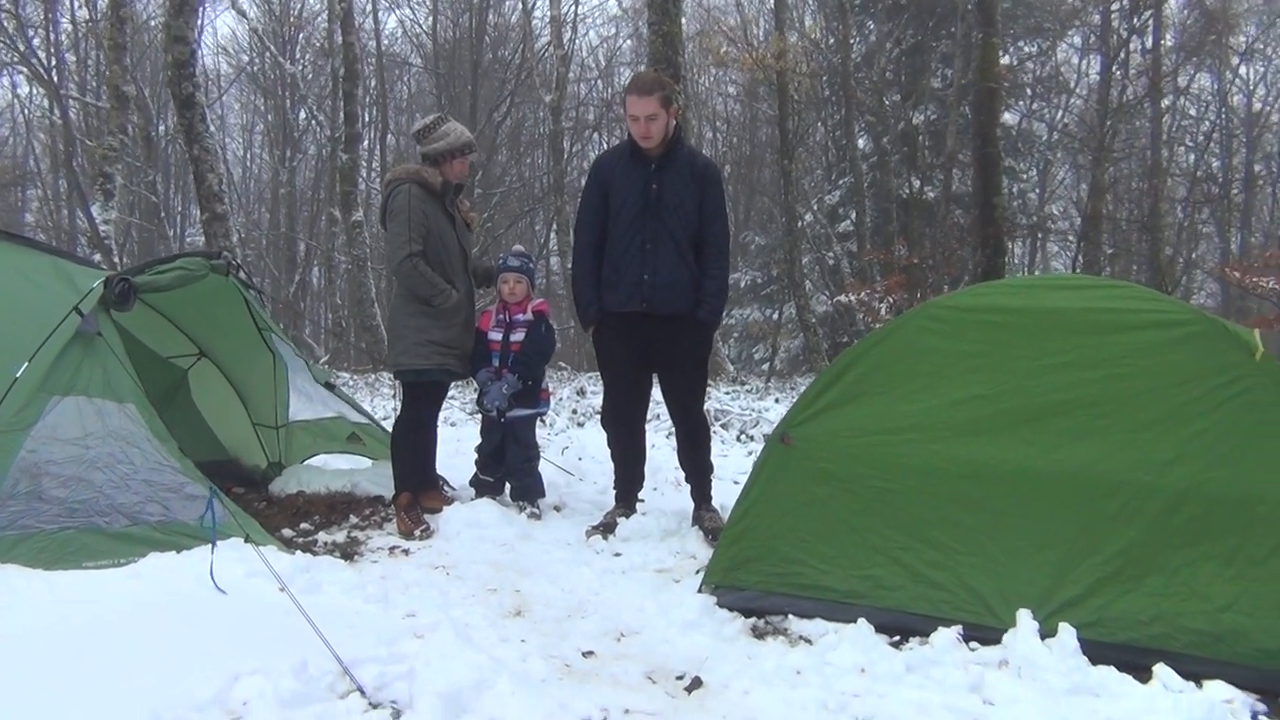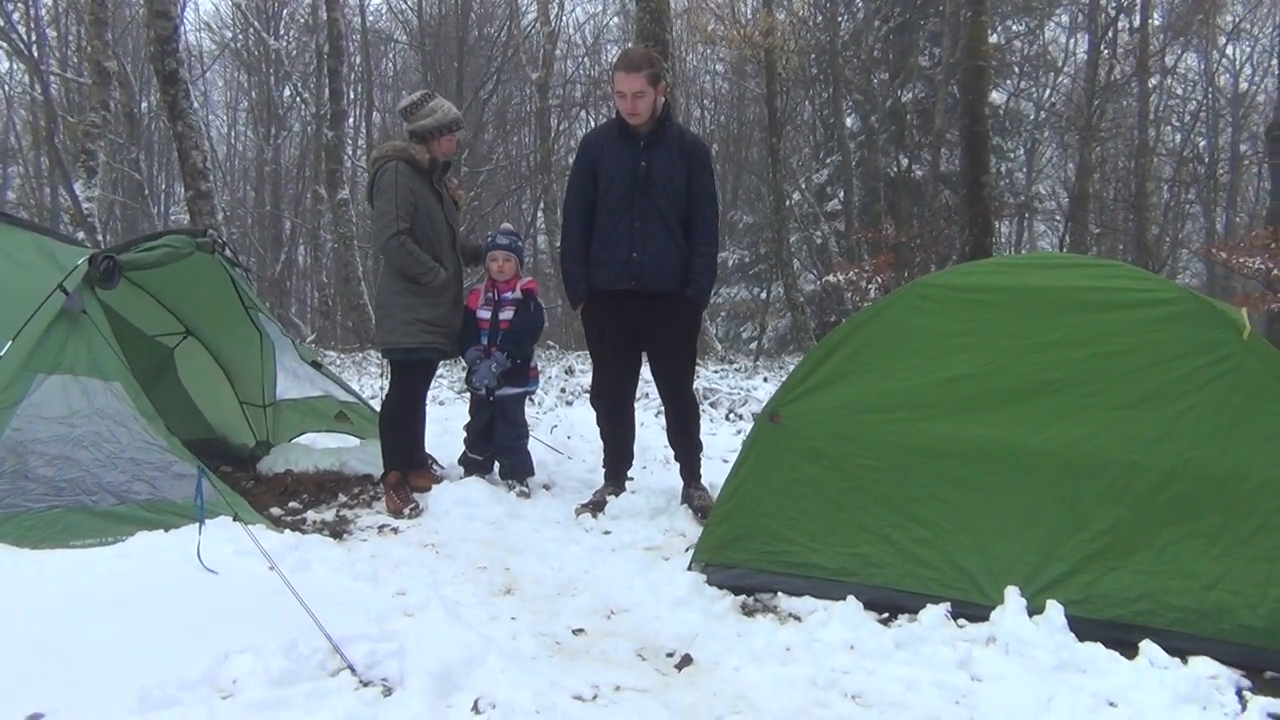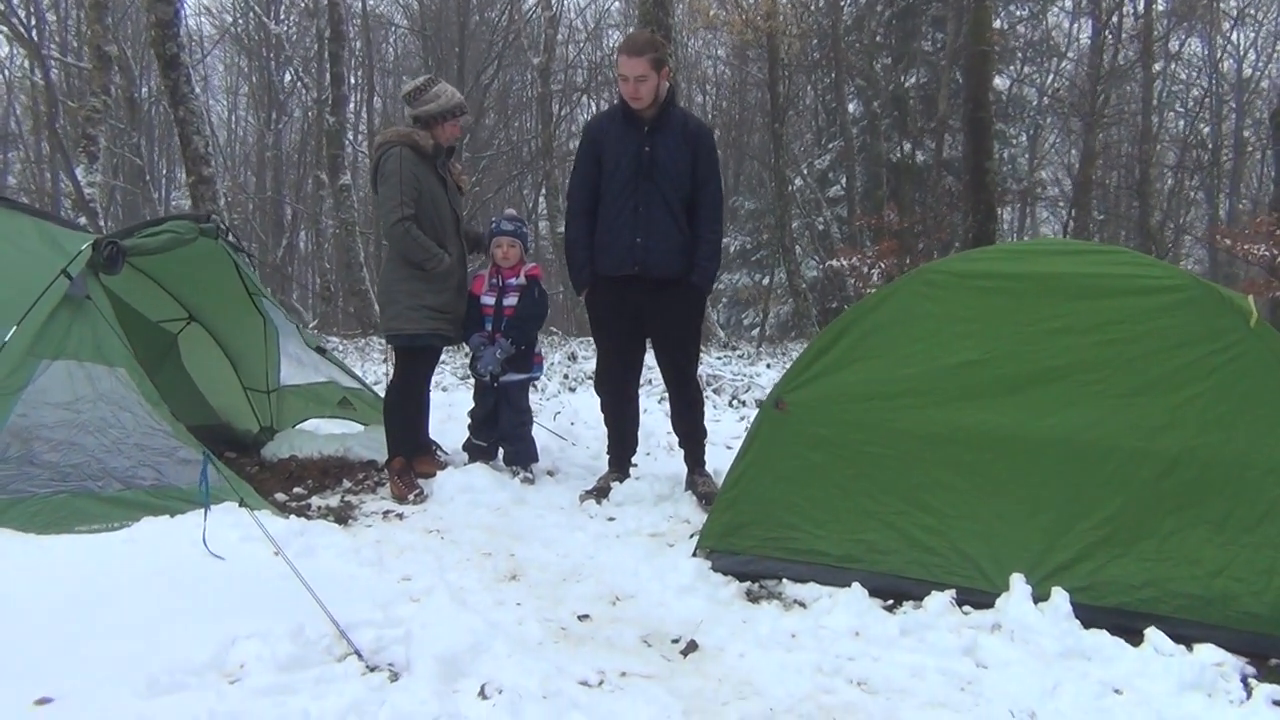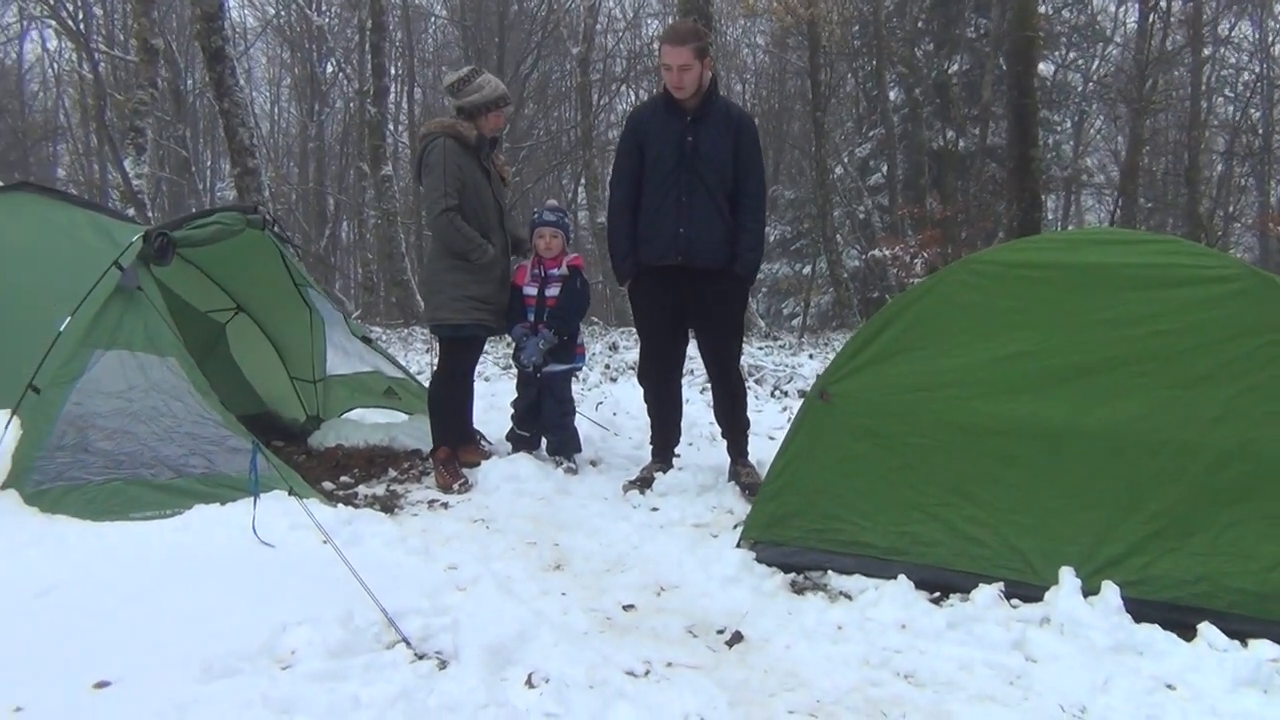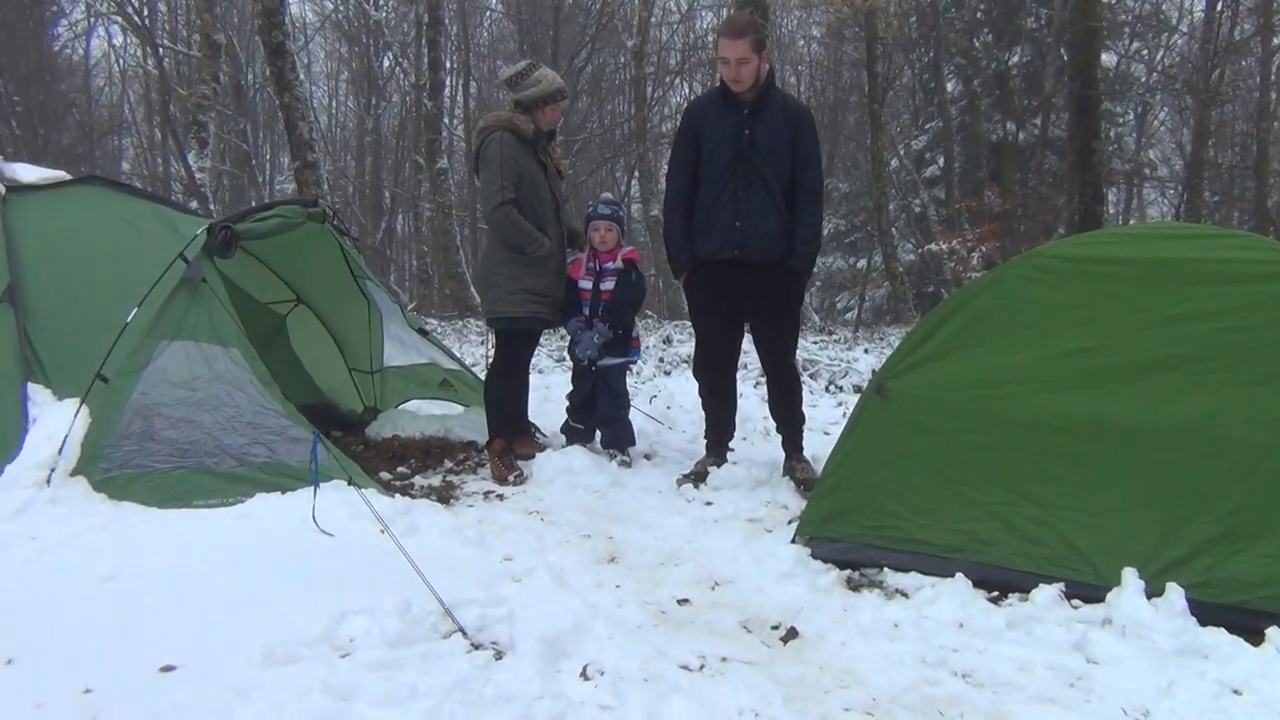
dt=0.3s
person 1, frame 1
left shoulder: (700, 170)
right shoulder: (608, 167)
left elbow: (716, 248)
right elbow: (586, 244)
left wrist: (708, 313)
right wrist: (589, 311)
left hip: (681, 318)
right hip: (619, 318)
left knee: (688, 415)
right knee: (622, 417)
left ankle: (703, 502)
right ankle: (625, 500)
person 1, frame 2
left shoulder: (688, 148)
right shoulder: (596, 145)
left elbow: (705, 226)
right elbow: (575, 221)
left wrist: (697, 291)
right wrist: (577, 288)
left hip: (669, 296)
right hip: (608, 296)
left knee: (677, 393)
right knee: (611, 395)
left ankle: (692, 480)
right ankle: (614, 478)
person 1, frame 3
left shoulder: (692, 132)
right shoulder: (600, 130)
left elbow: (709, 211)
right elbow: (579, 207)
left wrist: (702, 277)
right wrist: (581, 274)
left hip: (674, 282)
right hip: (612, 281)
left knee: (682, 379)
right knee: (615, 380)
left ankle: (696, 467)
right ankle: (618, 465)
person 1, frame 4
left shoulder: (735, 122)
right shoulder: (643, 120)
left elbow: (752, 201)
right elbow: (622, 198)
left wrist: (745, 267)
right wrist: (624, 265)
left hip: (717, 273)
right hip: (655, 273)
left knee: (724, 370)
right knee: (658, 371)
left ankle: (739, 457)
right ankle: (661, 455)
person 1, frame 5
left shoulder: (793, 116)
right shoulder: (700, 113)
left elbow: (809, 194)
right elbow: (678, 191)
left wrist: (801, 261)
right wrist: (680, 259)
left hip: (773, 267)
right hip: (711, 266)
left knee: (780, 365)
right knee: (713, 366)
left ankle: (795, 452)
right ankle: (715, 449)
person 2, frame 1
left shoulder: (447, 199)
right shoulder: (409, 195)
right elbow: (404, 262)
left wrist: (496, 275)
right wrist: (449, 298)
left hip: (445, 330)
right hip: (420, 331)
left knee: (429, 412)
right knee: (416, 412)
left ankle: (427, 486)
right ankle: (406, 500)
person 2, frame 2
left shoulder: (434, 176)
right shoulder: (396, 172)
right elbow: (391, 240)
left wrist: (484, 253)
right wrist: (437, 276)
left hip: (433, 308)
right hip: (408, 309)
left knee: (418, 390)
right knee: (405, 391)
left ankle: (415, 464)
right ankle: (395, 479)
person 2, frame 3
left shoulder: (439, 161)
right shoulder: (400, 157)
right elbow: (397, 226)
left wrist: (483, 241)
right wrist: (442, 263)
left hip: (437, 294)
right hip: (412, 295)
left knee: (422, 376)
right knee: (409, 376)
left ankle: (420, 450)
right ankle: (399, 465)
person 2, frame 4
left shoulder: (482, 152)
right shoulder: (444, 148)
right elbow: (441, 217)
left wrist: (521, 244)
right wrist: (485, 254)
left hip: (481, 284)
right hip: (456, 285)
left knee: (467, 366)
right knee: (453, 367)
left ankle: (464, 440)
right ankle: (444, 454)
person 2, frame 5
left shoulder: (539, 146)
right shoulder: (501, 142)
right elbow: (498, 210)
left wrist: (578, 238)
right wrist: (542, 247)
left hip: (536, 278)
right hip: (511, 279)
left knee: (522, 358)
right knee: (509, 359)
left ankle: (519, 433)
right ankle: (499, 446)
person 3, frame 1
left shoulder: (538, 319)
right shoulder: (489, 318)
left elbow: (534, 358)
right elbow: (478, 355)
left wrist: (507, 385)
right wrist: (487, 381)
left hip: (524, 397)
right hip: (492, 399)
left knee: (521, 450)
right knee: (490, 447)
left ankle: (527, 497)
right ankle: (485, 491)
person 3, frame 2
left shoulder: (526, 297)
right shoulder: (478, 296)
left elbow: (523, 336)
right elbow: (466, 334)
left wrist: (496, 363)
right wrist: (476, 360)
left hip: (513, 376)
right hip: (480, 377)
left knee: (510, 428)
right knee: (479, 426)
left ankle: (516, 476)
right ankle: (474, 470)
person 3, frame 3
left shoulder: (530, 283)
right shoulder: (481, 282)
left elbow: (527, 322)
right elbow: (470, 320)
left wrist: (500, 350)
right wrist: (480, 346)
left hip: (517, 362)
right hip: (485, 364)
left knee: (514, 415)
right knee: (483, 412)
left ankle: (520, 462)
right ankle: (479, 456)
person 3, frame 4
left shoulder: (572, 273)
right shoulder: (524, 273)
left elbow: (570, 313)
right elbow: (513, 310)
left wrist: (544, 340)
right wrist: (523, 337)
left hip: (560, 352)
right hip: (527, 354)
left knee: (557, 405)
right knee: (526, 402)
left ankle: (563, 452)
right ankle: (522, 446)
person 3, frame 5
left shoulder: (627, 267)
right shoulder: (579, 266)
left elbow: (624, 307)
right elbow: (568, 304)
left wrist: (599, 334)
right wrist: (578, 330)
left hip: (615, 346)
right hip: (582, 347)
left knee: (612, 399)
right knee: (581, 395)
left ankle: (617, 446)
right ankle: (576, 439)
